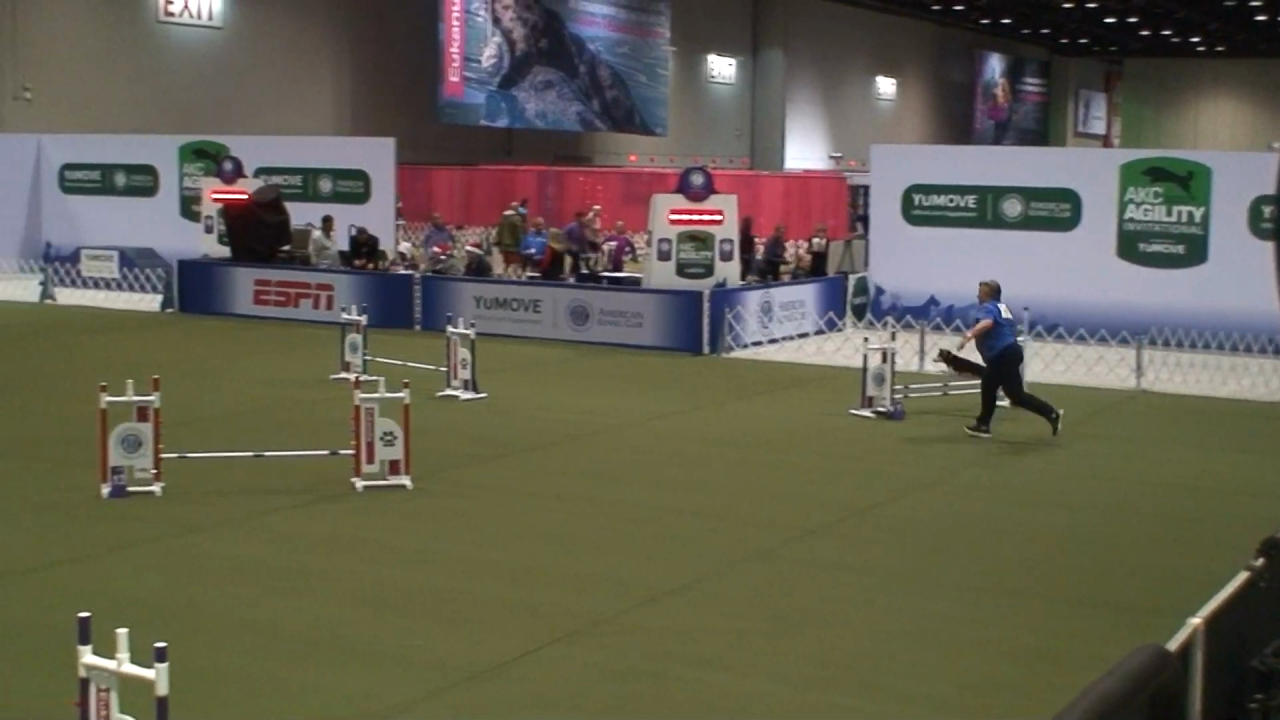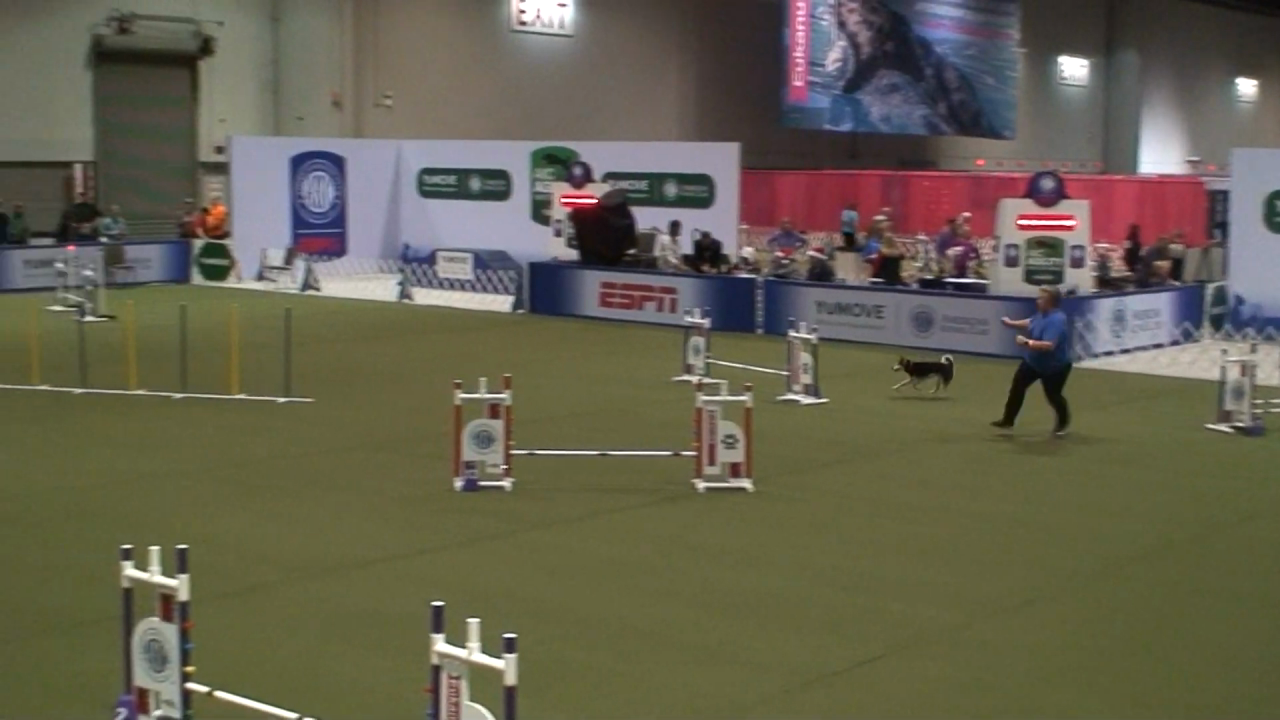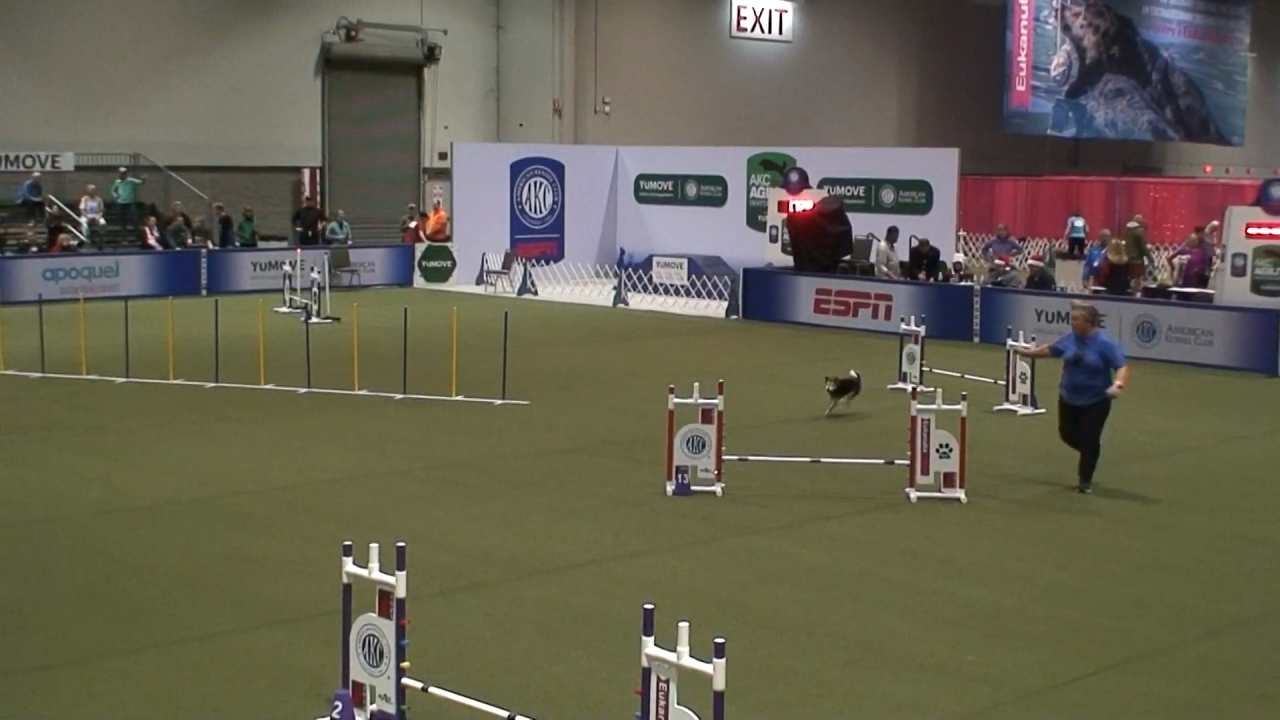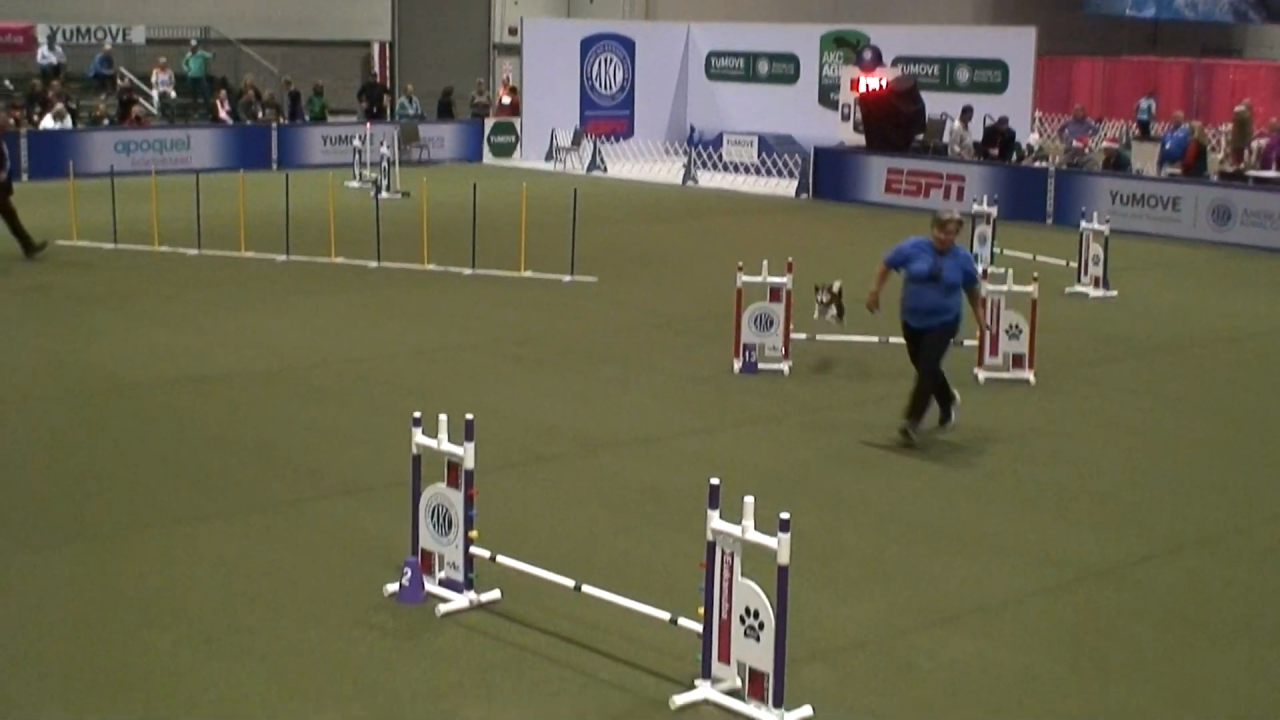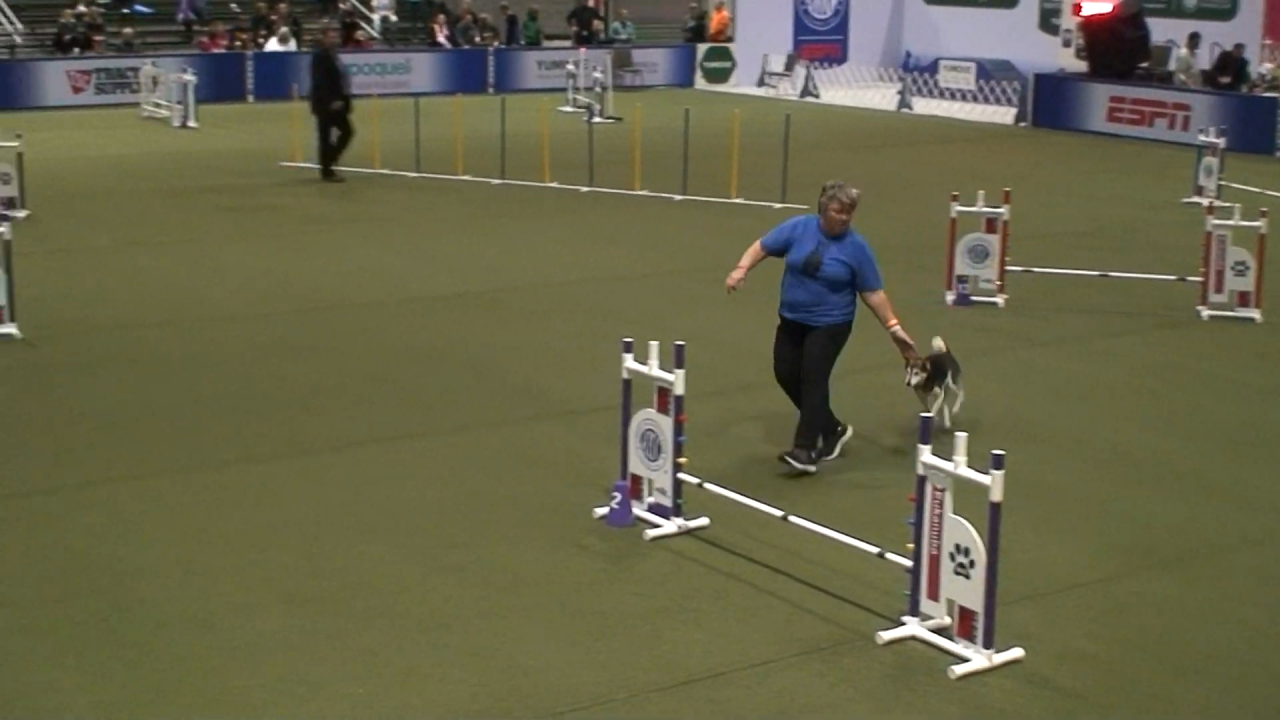
dt=1s
person 1, frame 1
left shoulder: (987, 308)
right shoulder: (1000, 307)
left elbow: (986, 323)
right elbow: (1010, 328)
left wrist: (969, 335)
left hip: (1003, 356)
right hip: (1005, 355)
left knee: (1016, 394)
right knee: (988, 386)
left ankle: (1052, 414)
right ankle: (982, 425)
person 1, frame 2
left shoulder: (1055, 321)
right shoulder: (1043, 314)
left elbow: (1048, 346)
right elbow: (1031, 323)
left wrist: (1027, 342)
right wrist: (1011, 323)
left hip: (1055, 367)
right hip: (1033, 362)
left knee: (1053, 397)
right knee: (1017, 387)
left ankle: (1062, 423)
right ankle: (1007, 420)
person 1, frame 3
left shoulder: (1105, 344)
right shoulder: (1069, 339)
left elbow: (1122, 367)
right elbow: (1049, 350)
left wrist: (1118, 386)
right wrist: (1027, 352)
left hip: (1096, 401)
right hip: (1069, 399)
left knee: (1089, 439)
right knee: (1067, 434)
left ankle: (1086, 479)
right ankle: (1088, 453)
person 1, frame 4
left shoulder: (963, 258)
right shoulder: (912, 247)
left elbow: (971, 288)
right elbow: (886, 265)
left wrist: (978, 314)
right wrist: (875, 291)
left hip: (943, 323)
right hip: (913, 321)
left knee: (928, 367)
right knee: (924, 367)
left ankle: (913, 422)
right ankle: (948, 400)
person 1, frame 5
left shoulder: (857, 248)
right shoulder: (797, 227)
left elbow: (874, 292)
right elbow: (761, 246)
left wrist: (894, 328)
right wrist: (741, 270)
left hip: (830, 322)
right hip: (792, 319)
left knee: (812, 373)
right knee: (787, 374)
left ankle: (807, 448)
right ankle: (832, 428)
